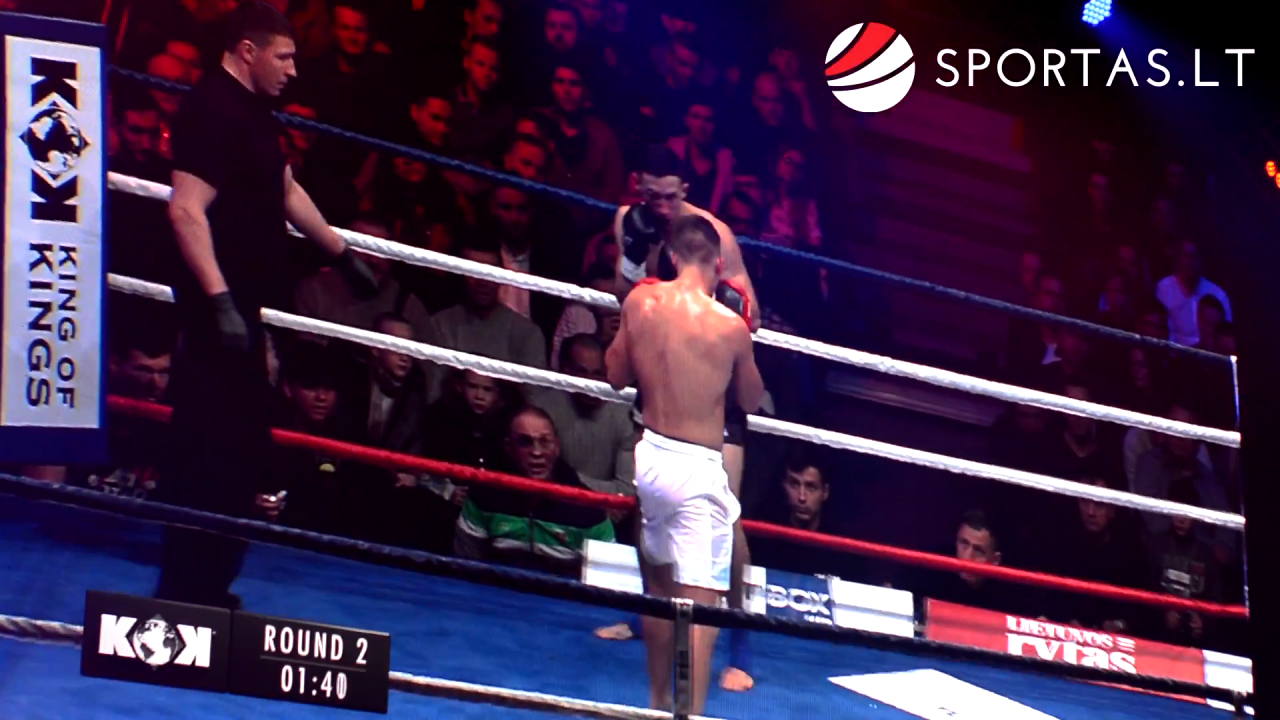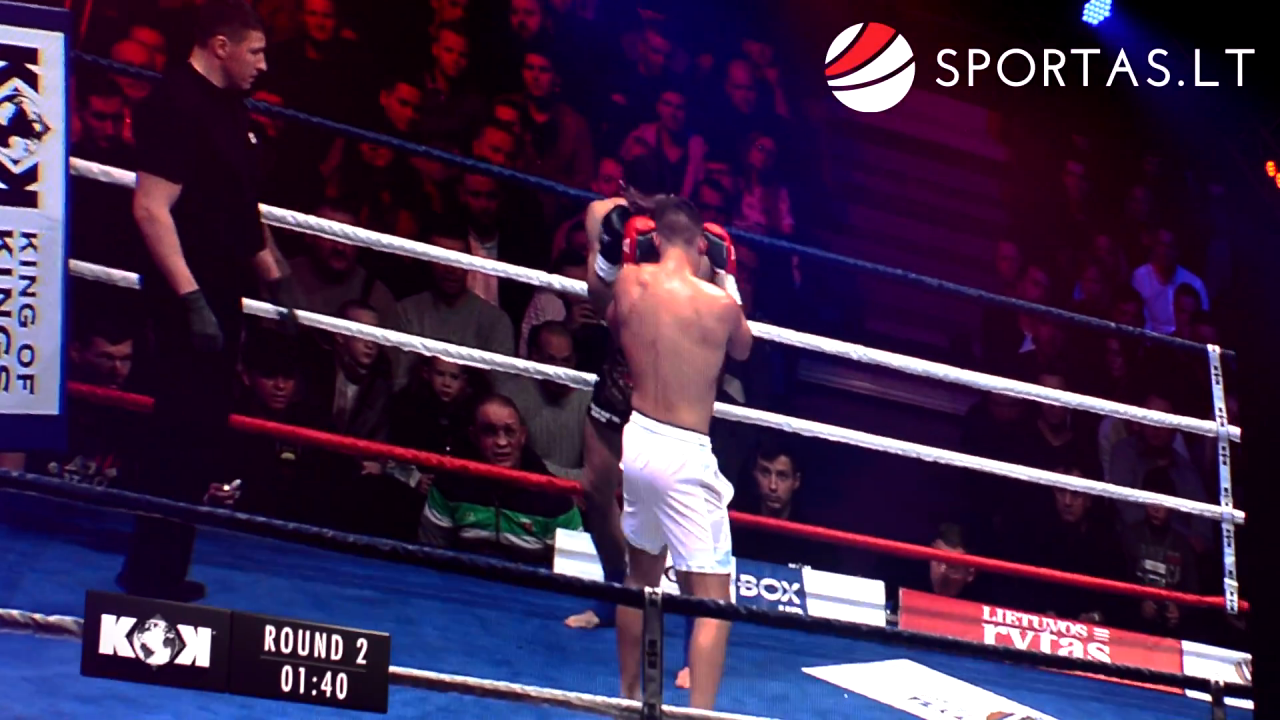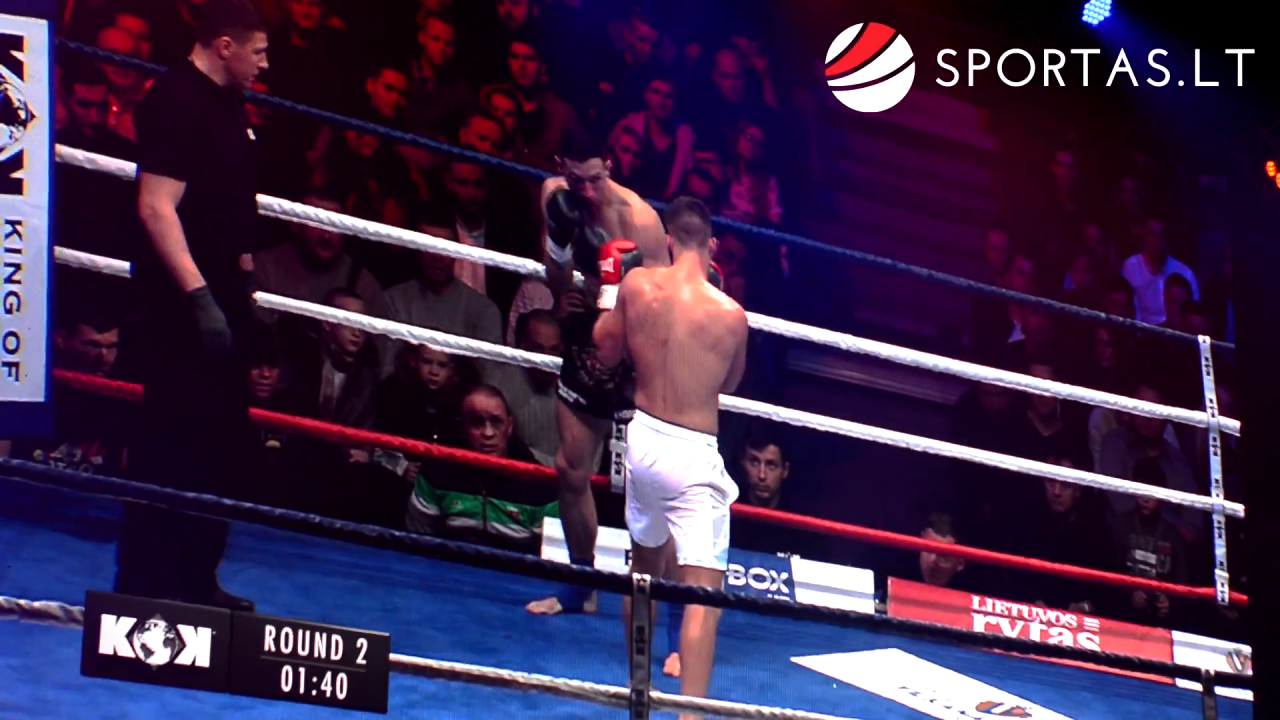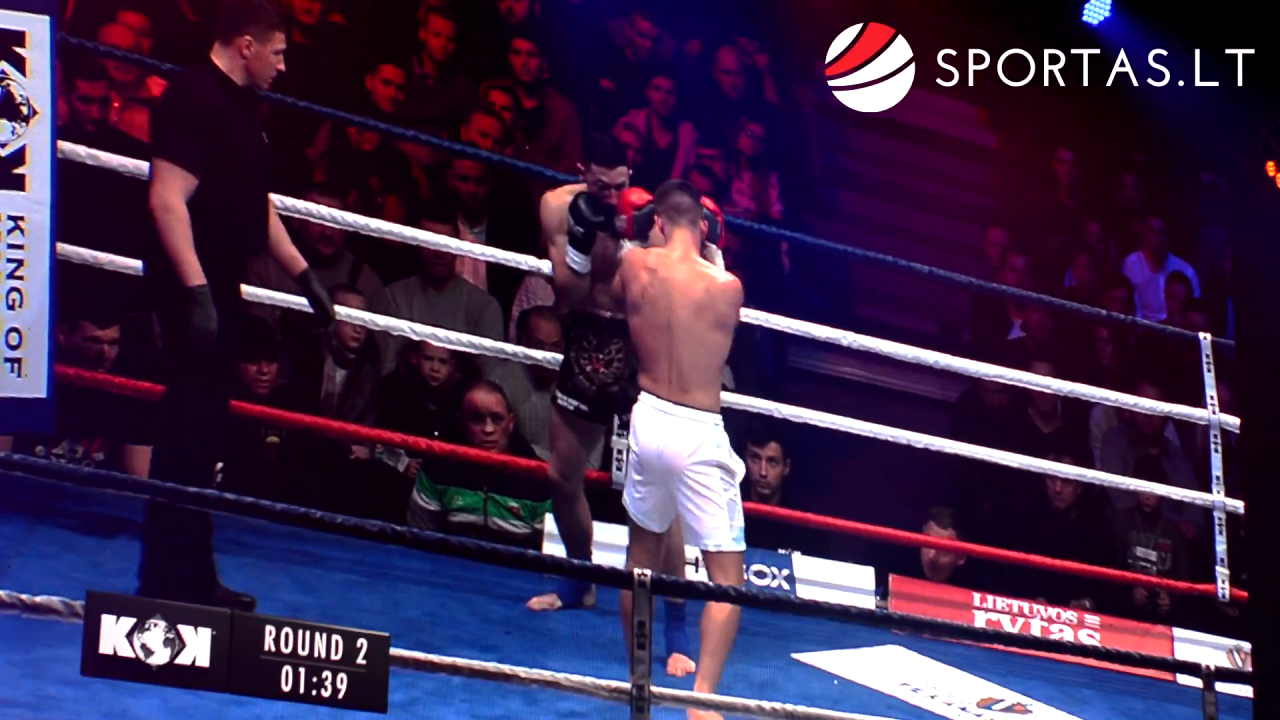
dt=0.4s
person 1, frame 1
left shoulder: (252, 110)
right shoulder: (213, 110)
left elbow: (287, 192)
right elbow: (186, 209)
left wrist: (344, 254)
right wrist: (219, 299)
left hip: (240, 296)
right hip: (219, 300)
left knee: (214, 440)
right knee: (224, 445)
left ankle: (192, 581)
right ankle: (190, 587)
person 1, frame 2
left shoulder: (229, 106)
right shoulder: (175, 105)
right elbow: (151, 209)
left wrist: (274, 281)
right wrist: (192, 300)
left hip: (222, 291)
right hip: (189, 298)
left knee: (198, 435)
right knee: (188, 437)
left ankle: (156, 569)
right ankle: (152, 581)
person 1, frame 3
left shoulder: (228, 104)
right shoulder: (174, 102)
right elbow: (156, 207)
left wrist: (239, 284)
right wrist: (199, 296)
left hip: (219, 289)
right hip: (184, 295)
left knee: (222, 435)
right knee: (174, 436)
left ankle: (191, 575)
right ankle: (143, 581)
person 1, frame 4
left shoulder: (236, 103)
right shoulder: (195, 98)
left elbow: (253, 205)
right elbow: (167, 199)
left wrist: (304, 275)
right wrist: (197, 290)
left hip: (215, 282)
right hip: (192, 287)
left knee: (200, 429)
right knee: (192, 431)
left ankle: (189, 574)
right ankle: (170, 583)
person 2, frame 1
left shoulder: (638, 301)
right shoulder: (728, 325)
left elbow: (615, 377)
right elbow: (750, 400)
left hip: (651, 458)
right hip: (697, 470)
left knee: (663, 583)
right knee: (701, 609)
left ankle: (659, 703)
person 2, frame 2
left shoulder: (629, 280)
right shoulder: (718, 303)
right elbow: (743, 351)
left wrist: (625, 262)
right wrist: (726, 275)
left hip: (639, 442)
right hip: (686, 455)
left knee: (639, 575)
right knee: (712, 601)
left ankle: (629, 697)
person 2, frame 3
left shoulder: (635, 284)
right shoulder: (730, 313)
left elbow: (606, 355)
right elbow: (729, 384)
left wrist: (608, 287)
left hip: (643, 439)
right hip: (692, 454)
left knee: (646, 561)
right knee: (703, 592)
person 2, frame 4
left shoulder: (635, 264)
right shoulder: (728, 286)
left wrist: (631, 236)
right wrist: (713, 247)
left hip: (648, 421)
right hip: (698, 434)
left knee: (644, 552)
right knee: (727, 574)
person 3, frame 1
left shoulder: (715, 235)
right shoulder: (628, 220)
left elbow: (745, 317)
right elbow: (628, 305)
right wrist: (632, 254)
left ankle: (738, 645)
person 3, frame 2
right shoulder: (601, 217)
right elbow: (596, 307)
right wrist: (607, 254)
right hip: (621, 362)
right knee: (597, 490)
right ankle: (616, 599)
person 3, frame 3
left shoulder: (638, 217)
right shoulder: (557, 195)
right elbow: (557, 287)
right wrist: (557, 229)
right hip: (585, 340)
right knee: (571, 474)
right ankle: (579, 587)
person 3, frame 4
right shoulder: (557, 207)
right elbow: (567, 294)
right wrist: (582, 240)
left hip: (641, 347)
right hip: (586, 342)
right knee: (562, 477)
left ankle: (677, 632)
right ankle: (580, 584)
